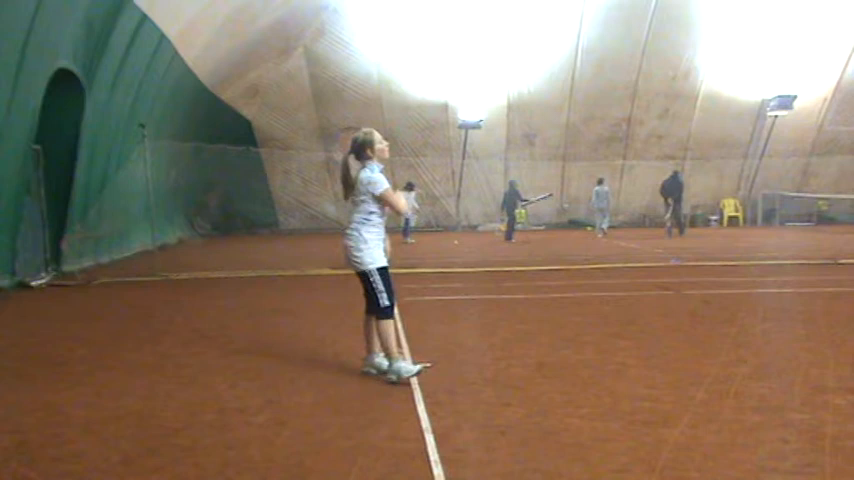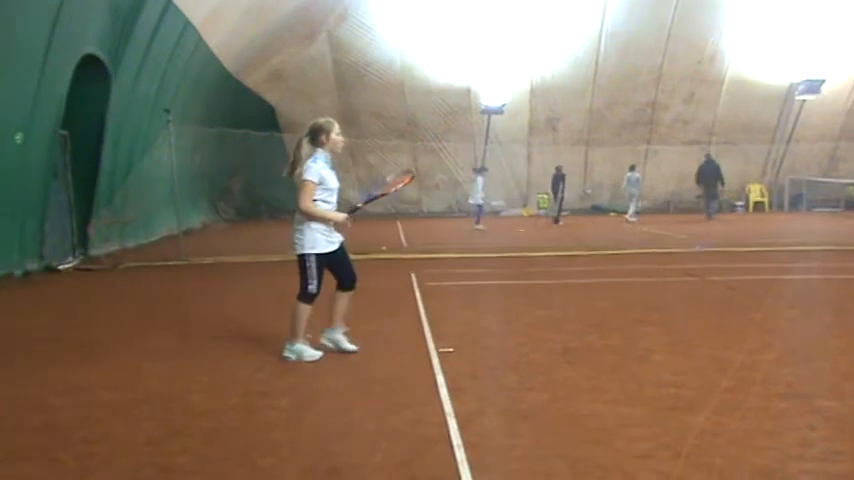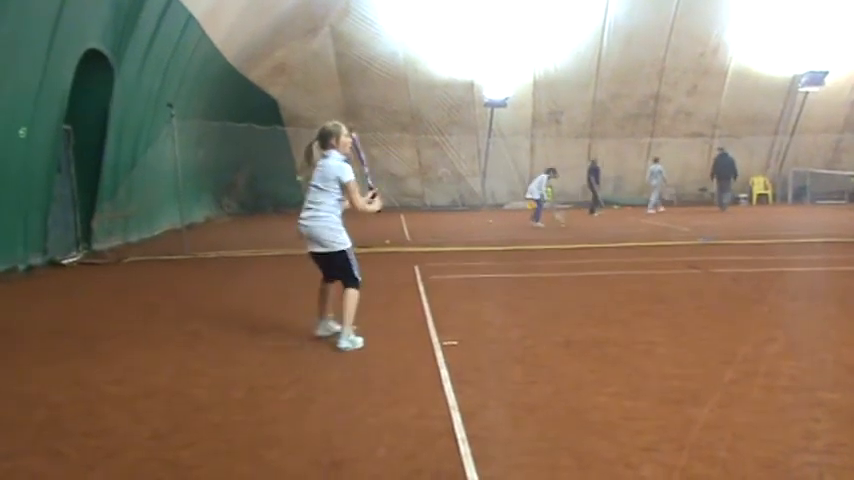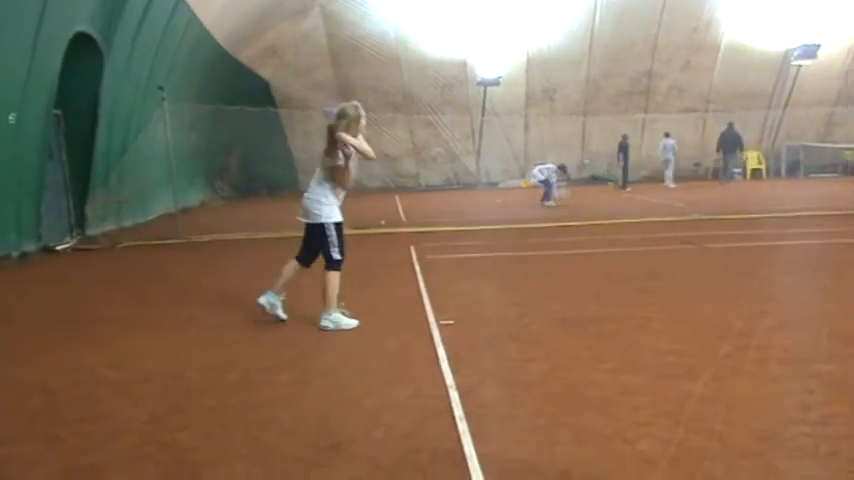
dt=1s
person 1, frame 1
left shoulder: (368, 174)
right shoulder: (373, 177)
right elbow: (401, 208)
left wrist: (383, 239)
right wrist: (398, 195)
left hip: (370, 247)
right hip: (366, 249)
left knee: (376, 305)
right knee: (385, 305)
left ankle: (373, 358)
right ankle: (395, 364)
person 1, frame 2
left shoulder: (326, 164)
right shoulder: (314, 166)
right elbow: (306, 206)
left wrist: (337, 216)
right wrist: (334, 218)
left hip: (329, 236)
right hip: (312, 237)
left knee: (348, 280)
right knee: (311, 290)
left ankle: (335, 334)
right ankle: (294, 345)
person 1, frame 3
left shoulder: (318, 165)
right shoulder: (342, 167)
right elbow: (357, 205)
left wrist: (365, 198)
right wrist: (373, 206)
left hip: (308, 228)
right hip: (329, 230)
left knee: (330, 275)
right knee: (352, 281)
left ankle: (324, 323)
right ankle: (347, 335)
person 1, frame 4
left shoulder: (352, 137)
right shoulder: (336, 145)
left elbow: (370, 155)
right elbow: (345, 184)
left wrist: (352, 143)
right wrist: (350, 157)
left hip: (322, 205)
right hip: (323, 206)
left knee: (305, 256)
right knee: (335, 259)
left ankle: (273, 296)
right ankle: (331, 315)
